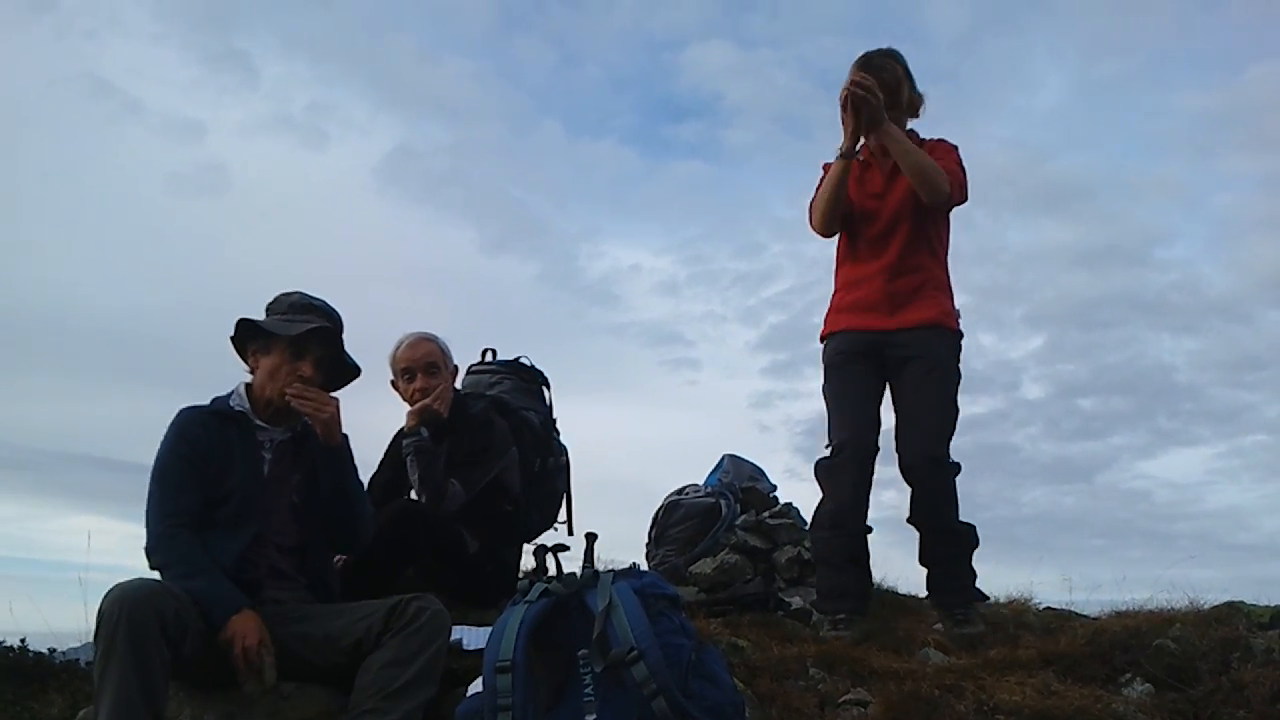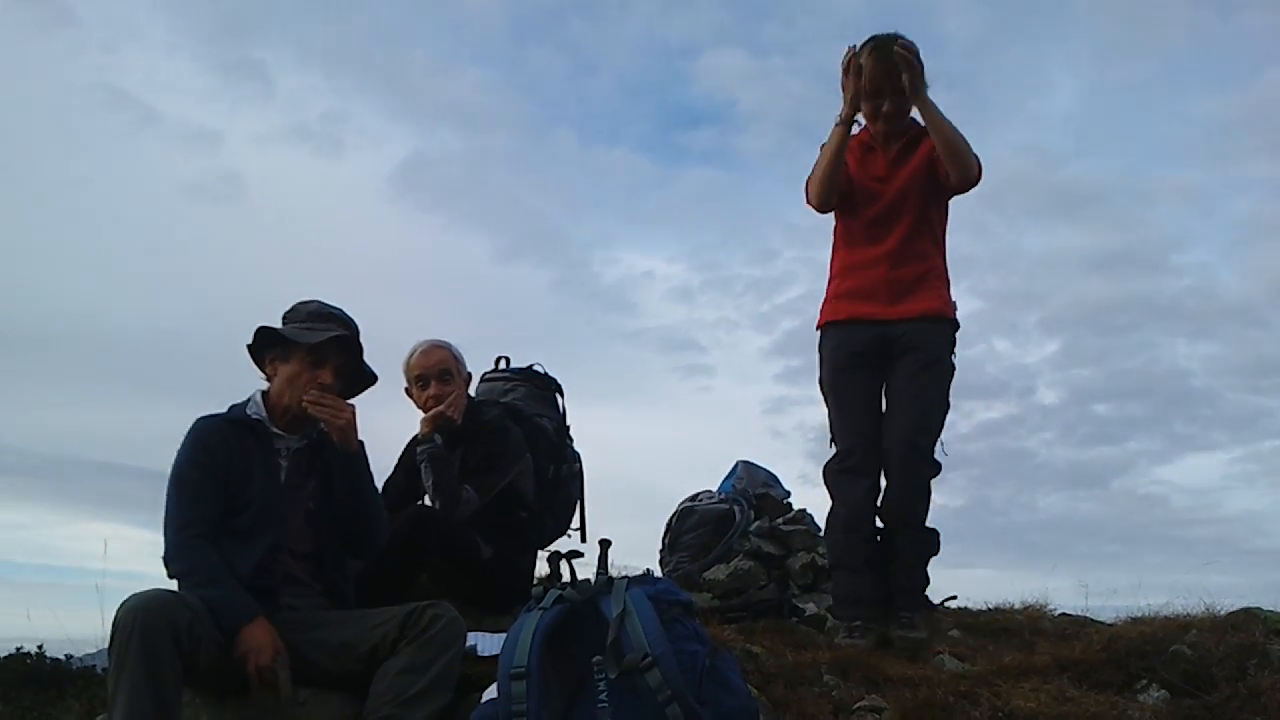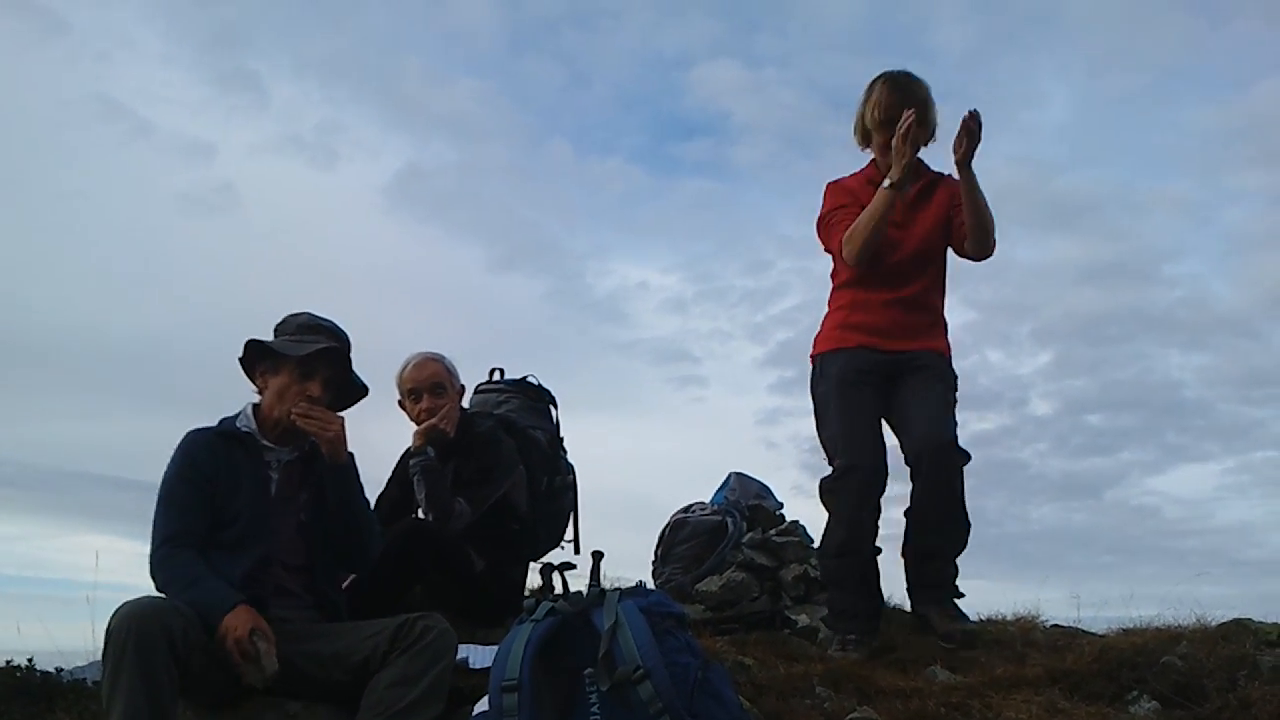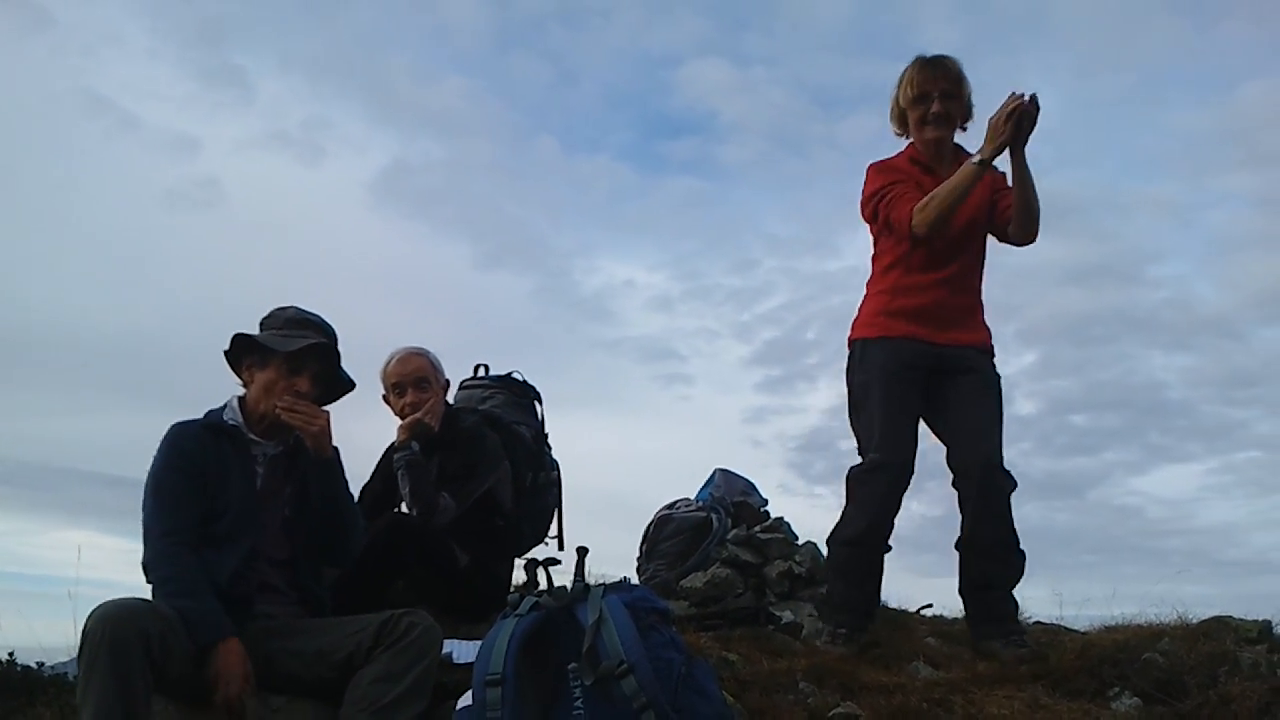
dt=0.3s
person 1, frame 1
left shoulder: (932, 156)
right shoulder: (843, 171)
left elbow: (943, 192)
right elbow: (823, 222)
left wrist: (889, 131)
right wrist: (851, 143)
left hip: (926, 330)
right hip: (852, 332)
left knee: (926, 456)
right knee: (849, 455)
left ankle: (954, 593)
right ankle: (843, 603)
person 1, frame 2
left shoulder: (933, 148)
right shoulder: (843, 153)
left elbow: (967, 173)
right elbow: (818, 197)
left wrist: (919, 99)
right wrist: (846, 113)
left hip: (922, 321)
right hip: (850, 322)
left knee: (908, 453)
right knee: (855, 458)
left ankle: (905, 601)
right ankle: (859, 608)
person 1, frame 3
left shoulder: (943, 191)
right shoulder: (844, 192)
left elbow: (980, 247)
right elbow: (853, 253)
left wrist: (964, 168)
right wrist: (897, 175)
left hip: (921, 355)
right hip: (848, 354)
left knee: (938, 450)
right knee: (858, 473)
left ankle: (935, 598)
right ankle: (852, 619)
person 1, frame 4
left shoulder: (984, 178)
right shoulder: (886, 175)
left elbow: (1023, 232)
right elbow: (924, 221)
left wrist: (1016, 154)
right wrist: (986, 152)
left hip: (963, 348)
right hip: (888, 341)
left knee: (984, 472)
right knee: (885, 466)
left ankle: (993, 619)
right ankle: (848, 613)
person 2, frame 1
left shoulder: (318, 445)
right shoulder: (198, 428)
left elbow: (353, 541)
right elbow: (169, 539)
left wrist: (333, 444)
right wrist: (232, 612)
left hip: (300, 620)
right hip: (210, 615)
left knee: (423, 615)
right knee: (135, 602)
person 2, frame 2
left shoulder: (334, 451)
right shoulder: (215, 436)
left elbow: (368, 547)
right elbow: (186, 546)
left wrist: (350, 451)
right wrist: (246, 622)
left hip: (315, 628)
right hip: (226, 624)
left knee: (439, 622)
right knee: (149, 613)
person 2, frame 3
left shoulder: (326, 464)
right shoulder: (205, 449)
left elbow: (360, 560)
right elbow: (172, 557)
left wrist: (339, 462)
right wrist: (229, 610)
left hip: (308, 640)
right hip: (219, 632)
left knee: (430, 634)
right knee: (143, 620)
person 2, frame 4
left shoulder: (311, 458)
right shoulder: (190, 442)
left elbow: (343, 555)
right elbow: (166, 554)
left wrist: (325, 457)
right wrist: (219, 639)
left hip: (289, 636)
right hip: (200, 632)
left knee: (415, 629)
right knee: (118, 623)
person 3, frame 1
left shoulder: (483, 424)
right shoulder: (411, 435)
left elbow: (438, 504)
right elbow: (372, 508)
left wrist: (417, 435)
left hip: (485, 570)
right hip: (436, 563)
left knee: (406, 515)
person 3, frame 2
left shoulder: (497, 431)
right shoulder: (425, 442)
left elbow: (453, 510)
right elbow: (386, 513)
left wrist: (430, 441)
left hip: (499, 577)
right hip: (451, 569)
left knee: (420, 520)
person 3, frame 3
left shoulder: (490, 443)
right shoulder: (420, 453)
left elbow: (445, 522)
right elbow: (379, 528)
left wrist: (423, 454)
left hip: (491, 589)
right hip: (444, 582)
left knee: (413, 533)
person 3, frame 4
left shoulder: (475, 438)
right shoulder: (403, 449)
left elbow: (430, 517)
right elbow: (362, 521)
left wrist: (407, 449)
left hip: (476, 585)
right hip: (428, 577)
left knee: (397, 528)
